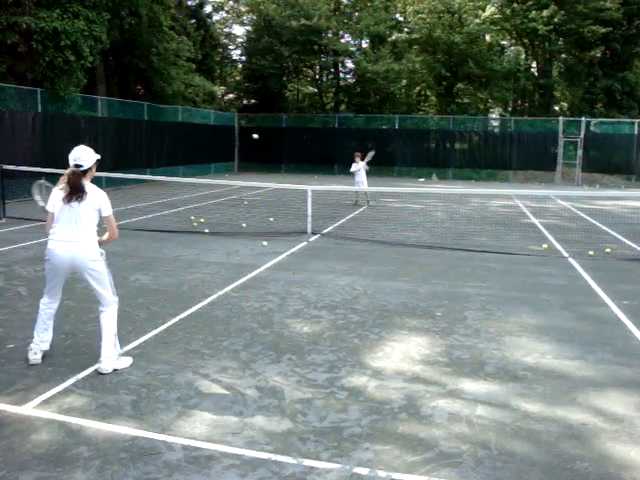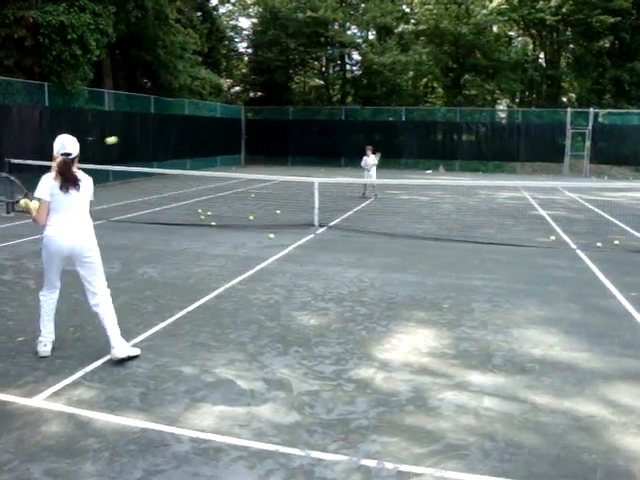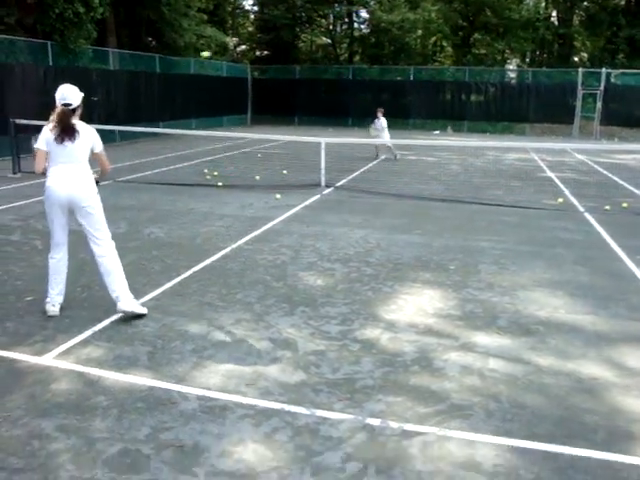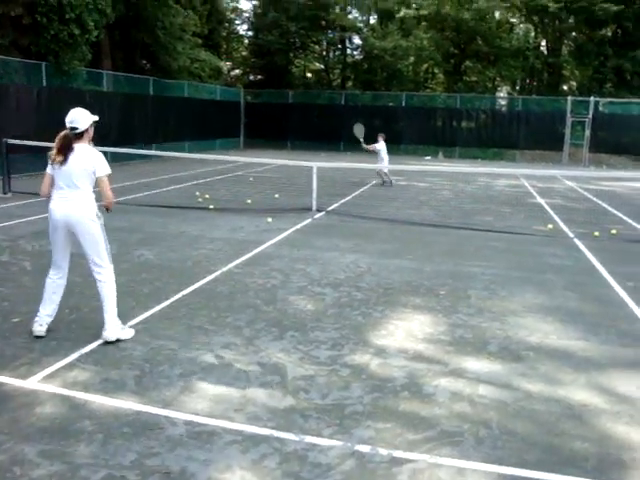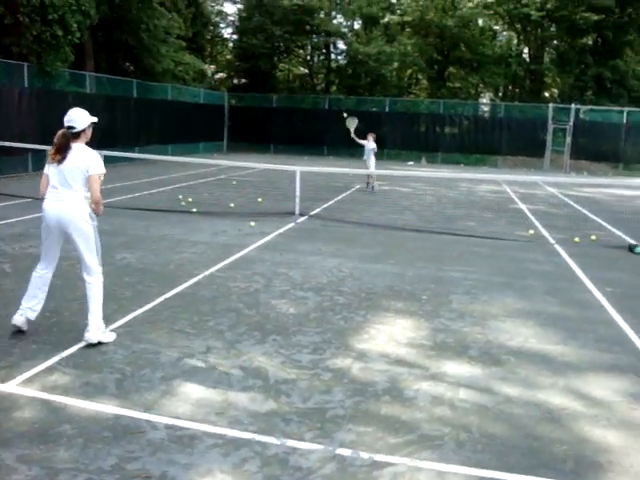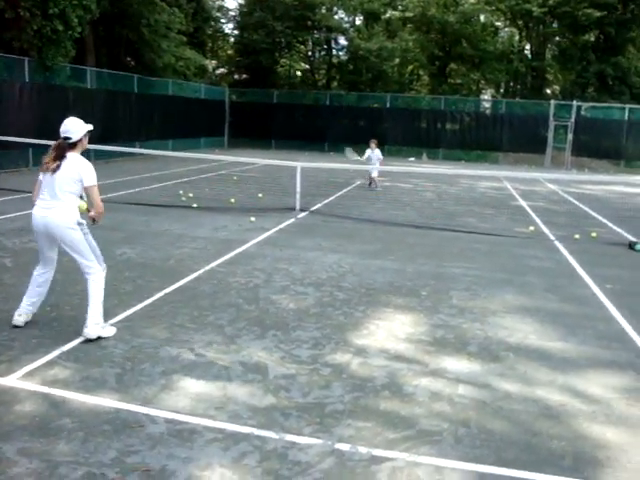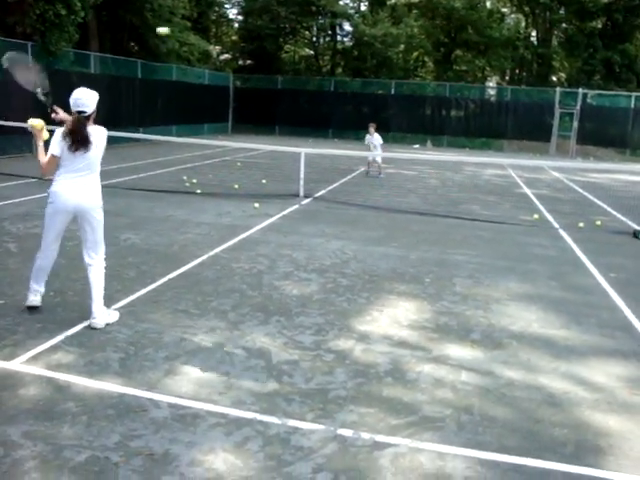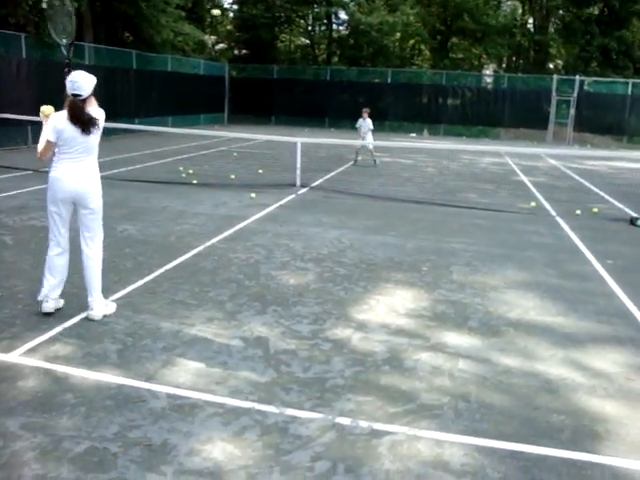
dt=0.3s
person 1, frame 1
left shoulder: (58, 191)
right shoulder: (98, 195)
left elbow: (49, 228)
right elbow: (113, 234)
right wrist: (101, 240)
left hip: (57, 251)
right hip: (86, 252)
left knee: (49, 299)
right knee: (108, 303)
left ankle: (36, 349)
right ankle: (109, 358)
person 1, frame 2
left shoulder: (48, 180)
right shoulder: (87, 181)
left elbow: (41, 220)
left wrist: (31, 210)
left hip: (55, 239)
right hip: (83, 240)
left knee: (49, 290)
right knee: (99, 295)
left ankle: (45, 342)
right ankle: (118, 345)
person 1, frame 3
left shoulder: (48, 131)
right shoulder: (89, 132)
left elbow: (38, 168)
right elbow: (105, 167)
right wrist: (96, 176)
left hip: (55, 191)
right hip: (83, 191)
left knee: (58, 247)
right knee: (103, 245)
left ankle: (53, 302)
right ankle: (124, 299)
person 1, frame 4
left shoulder: (57, 155)
right shoulder: (94, 156)
left elbow: (45, 191)
right elbow: (108, 197)
right wrist: (108, 206)
left hip: (58, 212)
right hip: (84, 214)
left knee: (58, 269)
right knee: (103, 270)
left ankle: (41, 322)
right ankle: (111, 327)
person 1, frame 5
left shoulder: (55, 154)
right shoulder: (91, 156)
left elbow: (43, 191)
right elbow: (96, 196)
right wrist: (98, 208)
left hip: (51, 212)
right hip: (77, 214)
left knee: (45, 266)
right knee: (93, 271)
left ankle: (24, 314)
right ankle: (95, 329)
person 1, frame 6
left shoulder: (49, 162)
right shoulder: (83, 166)
left elbow: (36, 198)
right elbow: (98, 207)
right wrist: (95, 216)
left hip: (39, 218)
right hip: (64, 221)
left knee: (45, 266)
right knee: (95, 270)
left ankle: (23, 312)
right ankle: (94, 325)
person 1, frame 7
left shoulder: (61, 135)
right shoulder: (100, 134)
left elbow: (46, 170)
left wrist: (39, 142)
right wrist: (67, 119)
left hip: (62, 196)
right hip: (90, 200)
left knee: (48, 247)
right knee: (94, 258)
left ankle: (35, 294)
right ankle: (98, 313)
person 1, frame 8
left shoulder: (57, 119)
right shoulder: (98, 116)
left elbow: (43, 156)
left wrist: (44, 127)
right wrist: (84, 90)
left hip: (60, 183)
right hip: (88, 186)
left knee: (58, 244)
right knee: (91, 246)
left ankle: (49, 298)
right ankle: (96, 305)
